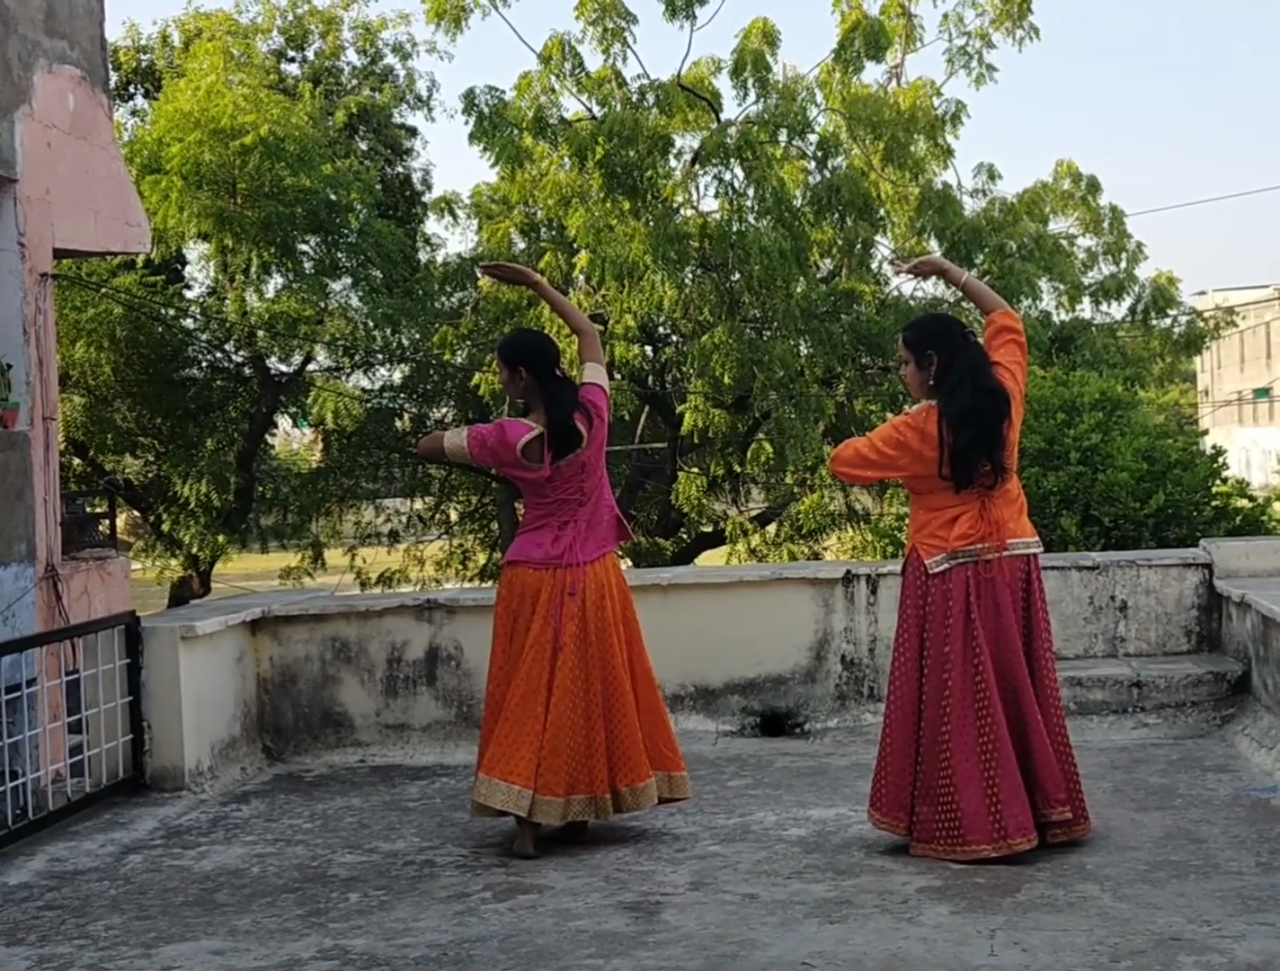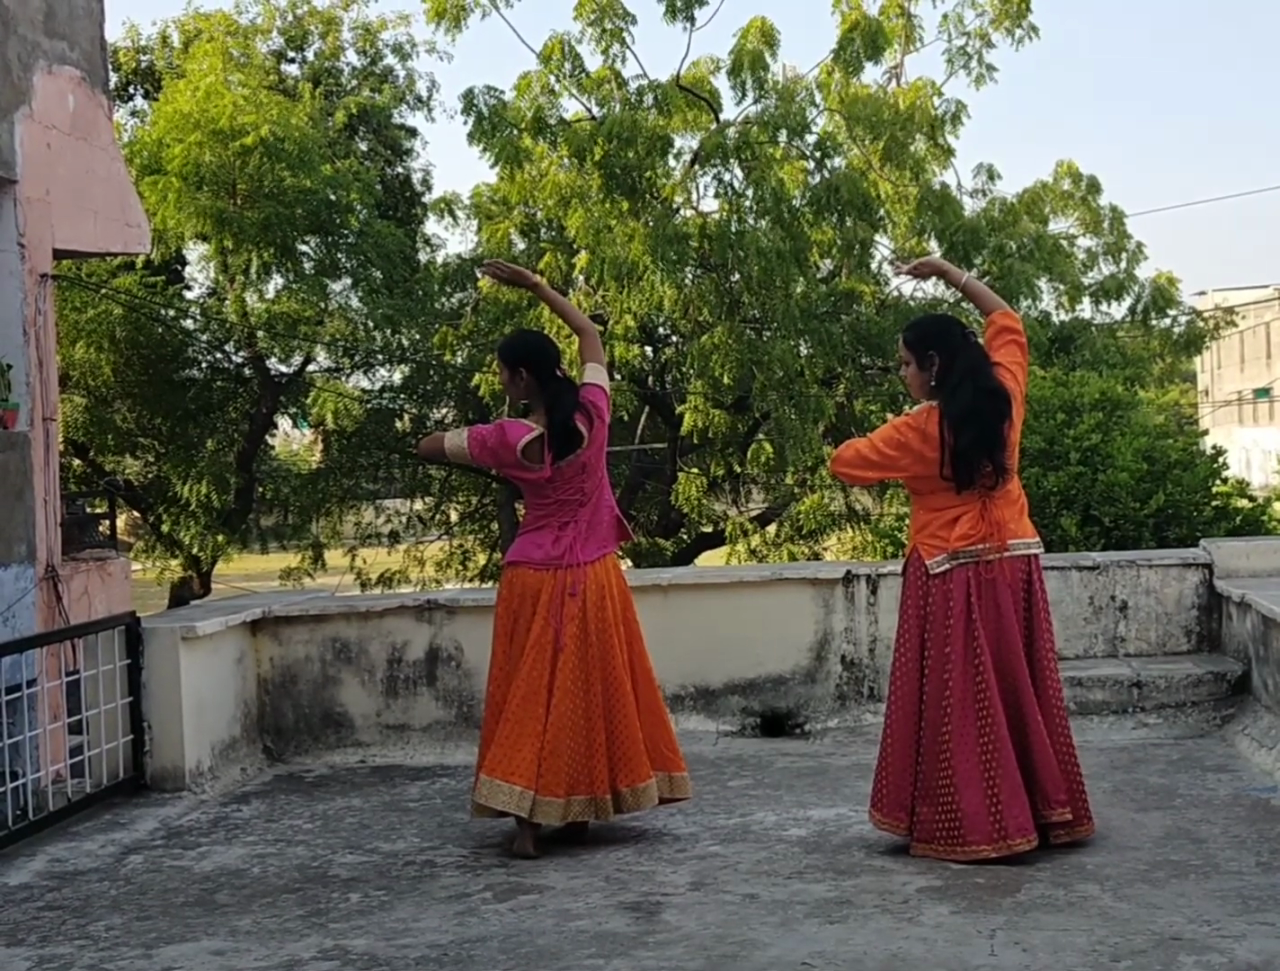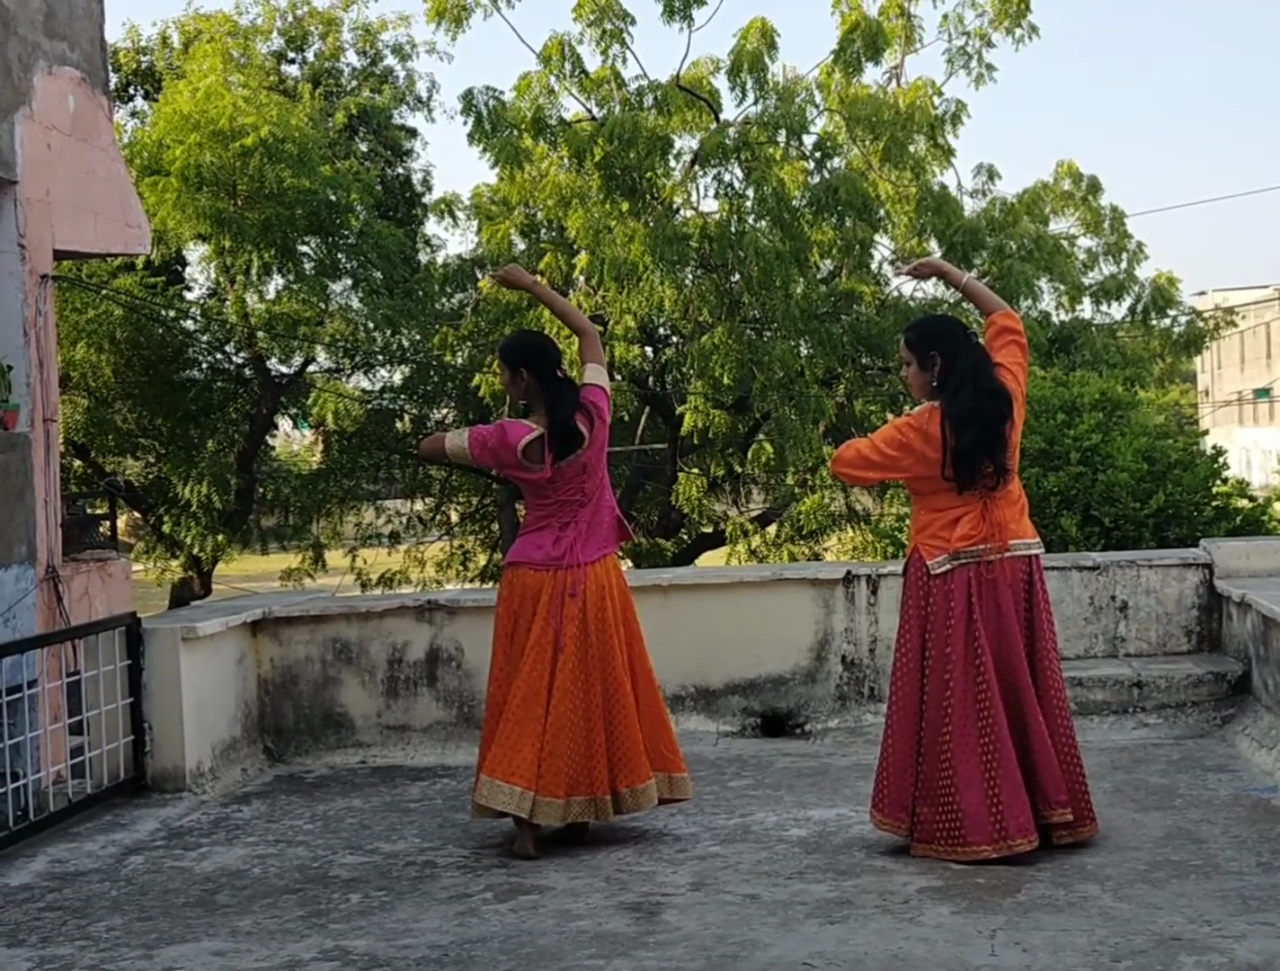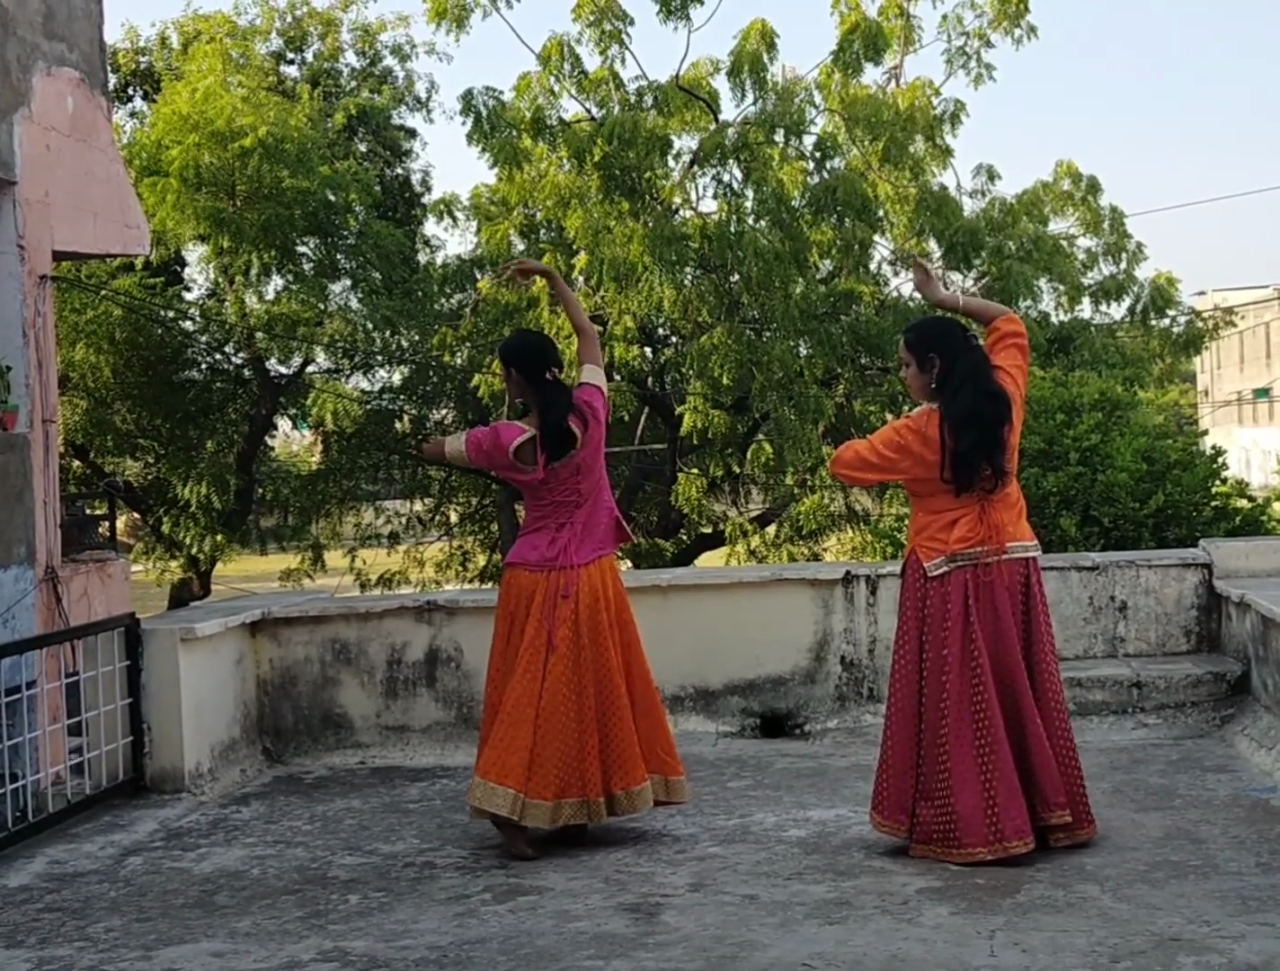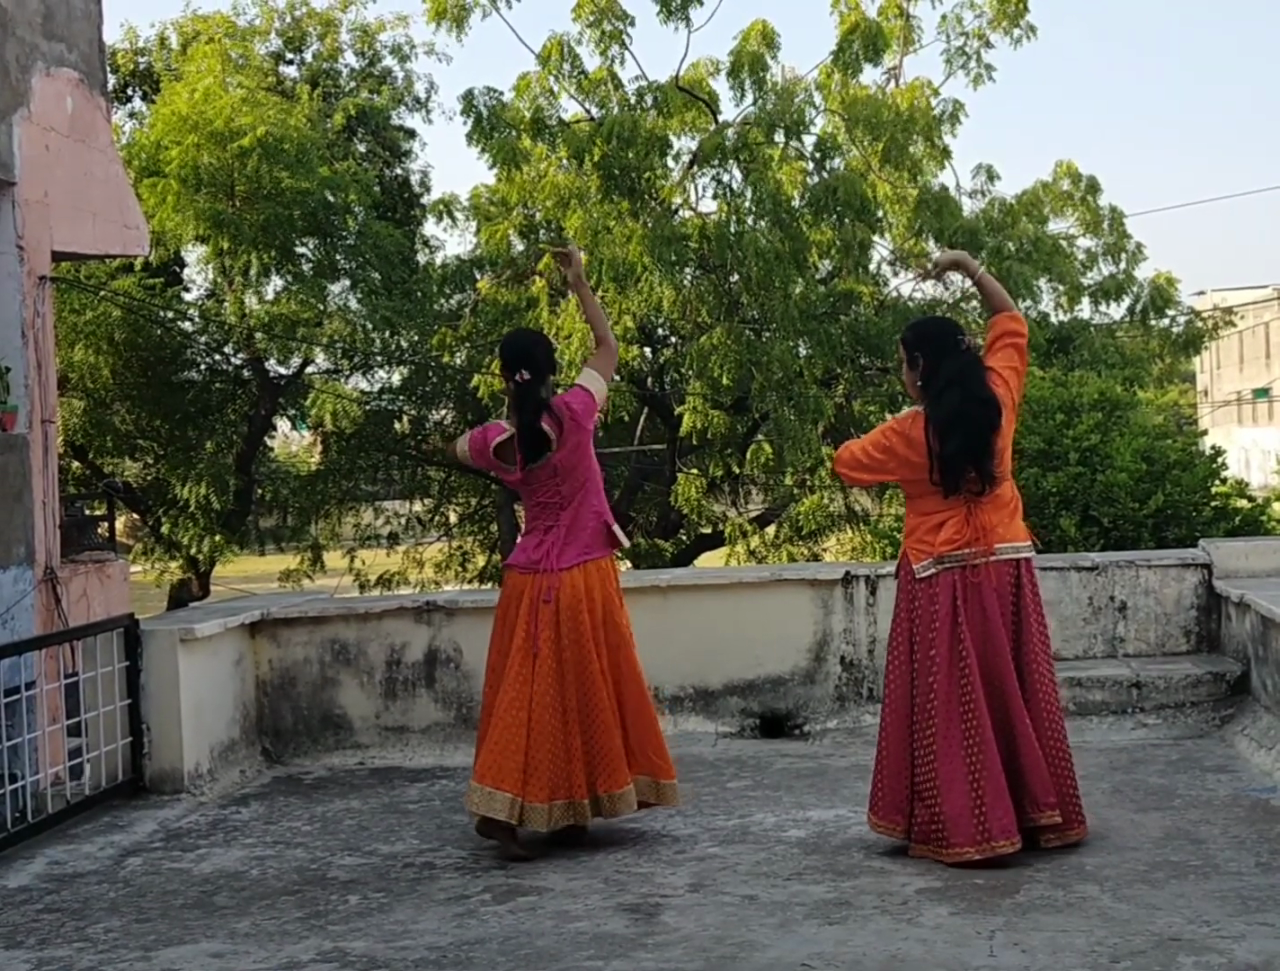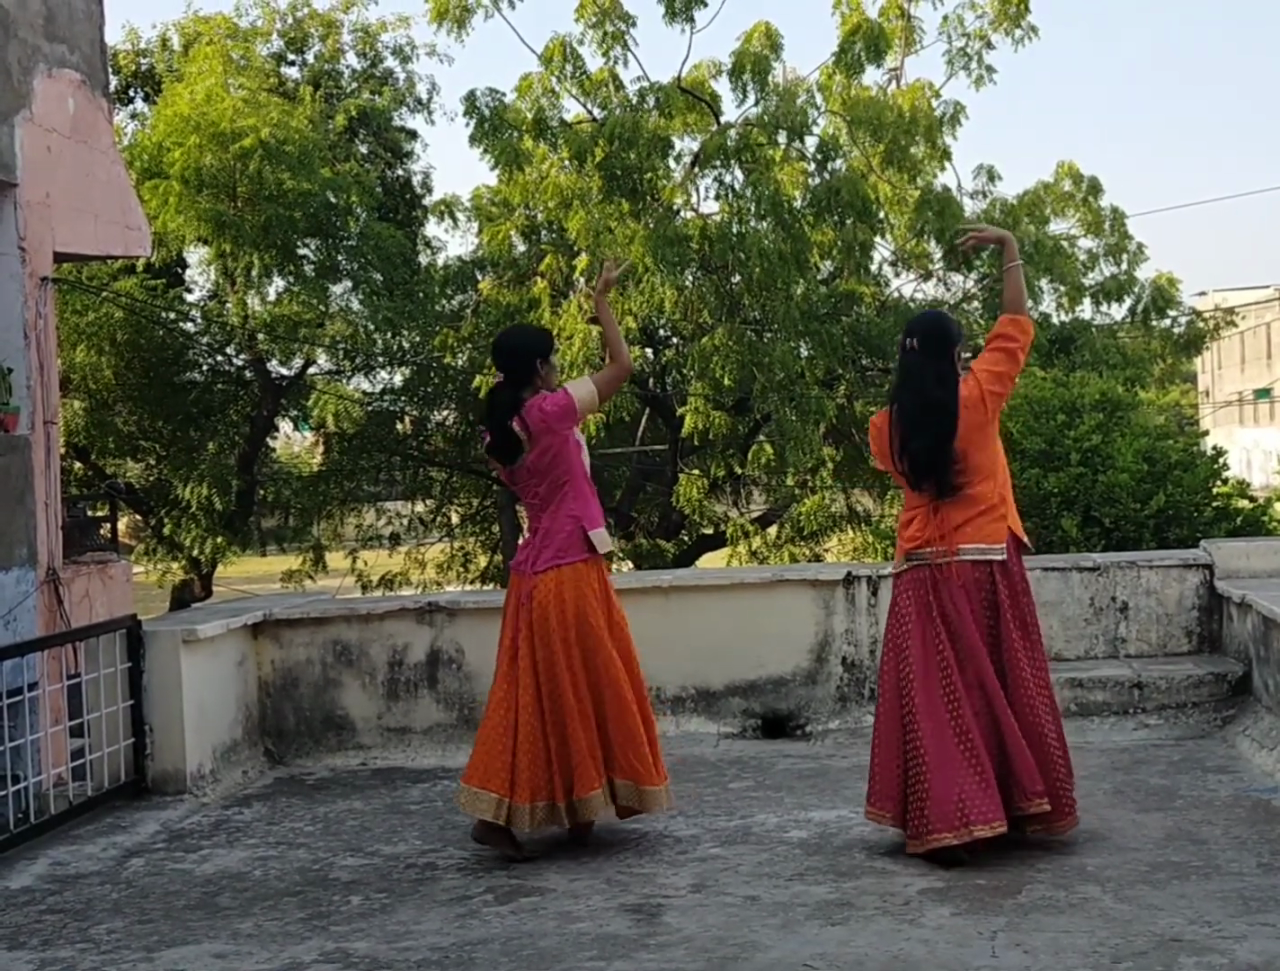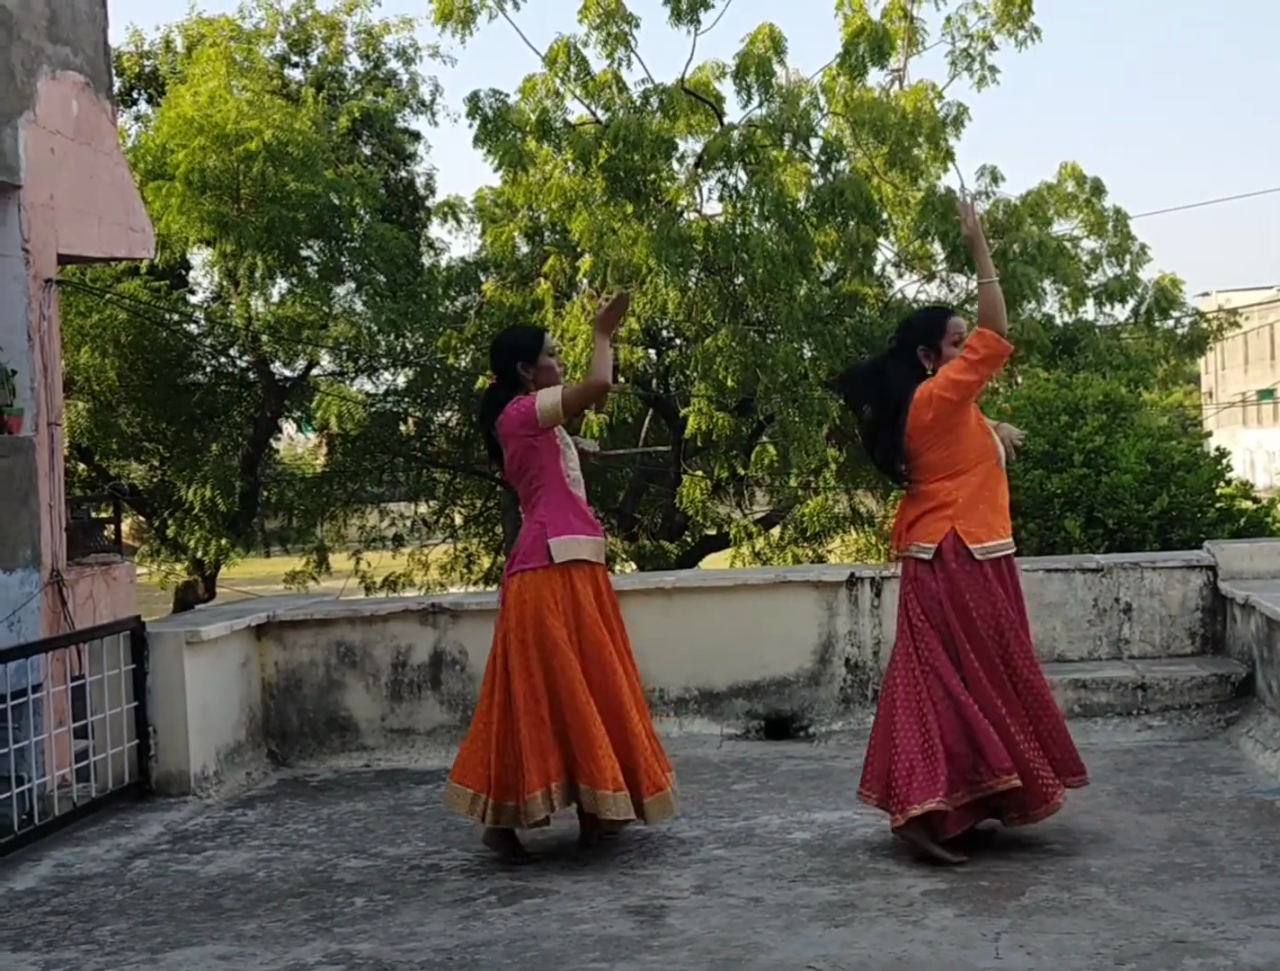
dt=0.2s
person 1, frame 1
left shoulder: (918, 428)
right shoulder: (1004, 397)
left elbow: (843, 460)
right elbow: (1005, 320)
left wrist: (885, 443)
right wrist: (951, 272)
left hip: (950, 577)
right hip: (1011, 563)
left knee: (958, 702)
right knee: (1018, 690)
left ankle: (967, 826)
right ankle: (1042, 809)
person 1, frame 2
left shoulder: (919, 429)
right shoulder: (1004, 397)
left elbow: (844, 461)
right elbow: (1006, 320)
left wrist: (886, 444)
right wrist: (950, 272)
left hip: (950, 576)
right hip: (1012, 563)
left knee: (958, 702)
right knee: (1018, 690)
left ankle: (967, 825)
right ankle: (1041, 810)
person 1, frame 3
left shoulder: (919, 430)
right shoulder: (1005, 397)
left elbow: (844, 462)
right elbow: (1006, 320)
left wrist: (889, 445)
right wrist: (949, 274)
left hip: (950, 576)
right hip: (1012, 563)
left knee: (958, 701)
right knee: (1019, 690)
left ankle: (965, 826)
right ankle: (1042, 811)
person 1, frame 4
left shoulder: (918, 432)
right shoulder: (1004, 400)
left elbow: (843, 462)
right elbow: (1008, 323)
left wrist: (888, 443)
right wrist: (948, 299)
left hip: (948, 577)
right hip: (1010, 566)
left knee: (956, 701)
right knee: (1016, 691)
left ankle: (964, 825)
right ankle: (1039, 812)
person 1, frame 5
left shoulder: (908, 432)
right shoulder: (996, 400)
left elbow: (845, 462)
right elbow: (1011, 323)
right wrist: (970, 267)
left hip: (940, 579)
right hip: (1004, 567)
left knee: (948, 701)
right knee: (1010, 692)
left ankle: (955, 827)
right ankle: (1028, 814)
person 1, frame 6
left shoulder: (890, 423)
right shoulder: (977, 397)
right elbow: (1016, 325)
right wrist: (1009, 251)
left hip: (925, 572)
right hip: (986, 566)
left knee: (936, 693)
right knee: (1003, 686)
left ankle: (943, 822)
right ankle: (1020, 805)
person 1, frame 7
left shoulder: (901, 409)
right shoulder: (937, 398)
right elbow: (992, 338)
left wrist: (996, 431)
right wrist: (981, 254)
left hip: (938, 560)
right hip: (961, 559)
left knee: (938, 682)
right knee: (982, 679)
left ankle: (930, 806)
right ankle: (962, 804)
person 2, frame 1
left shoulder: (508, 437)
right shoulder: (591, 413)
left elbow: (427, 446)
right elbow: (589, 333)
right wrist: (536, 283)
left hip: (534, 580)
right hip: (593, 576)
left knee: (533, 694)
right knee: (590, 690)
left ankle: (529, 817)
right ankle: (578, 808)
person 2, frame 2
left shoulder: (509, 439)
right shoulder: (592, 413)
left elbow: (426, 447)
right elbow: (590, 335)
right wrist: (535, 285)
left hip: (536, 580)
right hip: (593, 577)
left knee: (533, 694)
right knee: (591, 690)
left ankle: (529, 816)
right ankle: (579, 809)
person 2, frame 3
left shoulder: (510, 439)
right shoulder: (593, 413)
left elbow: (429, 447)
right elbow: (590, 335)
right wrist: (535, 286)
left hip: (536, 579)
right hip: (593, 576)
left knee: (534, 694)
right knee: (591, 691)
left ankle: (528, 815)
right ankle: (579, 808)
person 2, frame 4
left shoulder: (505, 441)
right shoulder: (588, 413)
left elbow: (432, 451)
right elbow: (591, 337)
right wrist: (554, 279)
left hip: (535, 580)
right hip: (590, 577)
left knee: (532, 694)
right knee: (590, 692)
left ankle: (517, 813)
right ankle: (577, 810)
person 2, frame 5
left shoulder: (493, 440)
right shoulder: (573, 411)
left elbow: (456, 449)
right elbow: (609, 349)
right wrist: (579, 282)
left hip: (531, 579)
right hip: (584, 576)
left knee: (529, 693)
right knee: (586, 690)
left ankle: (508, 811)
right ankle: (573, 811)
person 2, frame 6
left shoulder: (498, 431)
right shoulder: (549, 412)
right elbow: (621, 366)
right wrist: (601, 301)
left hip: (537, 573)
right hip: (571, 571)
left knee: (538, 693)
right knee: (583, 690)
left ankle: (514, 813)
right ankle: (561, 811)
person 2, frame 7
left shoulder: (531, 425)
right shoulder: (523, 412)
left elbow: (570, 449)
right elbow: (597, 384)
left wrist: (572, 441)
right wrist: (603, 333)
left hip: (561, 571)
right hip: (554, 570)
left knee: (583, 693)
right knee: (558, 695)
left ankle: (592, 811)
right ankle: (499, 823)
